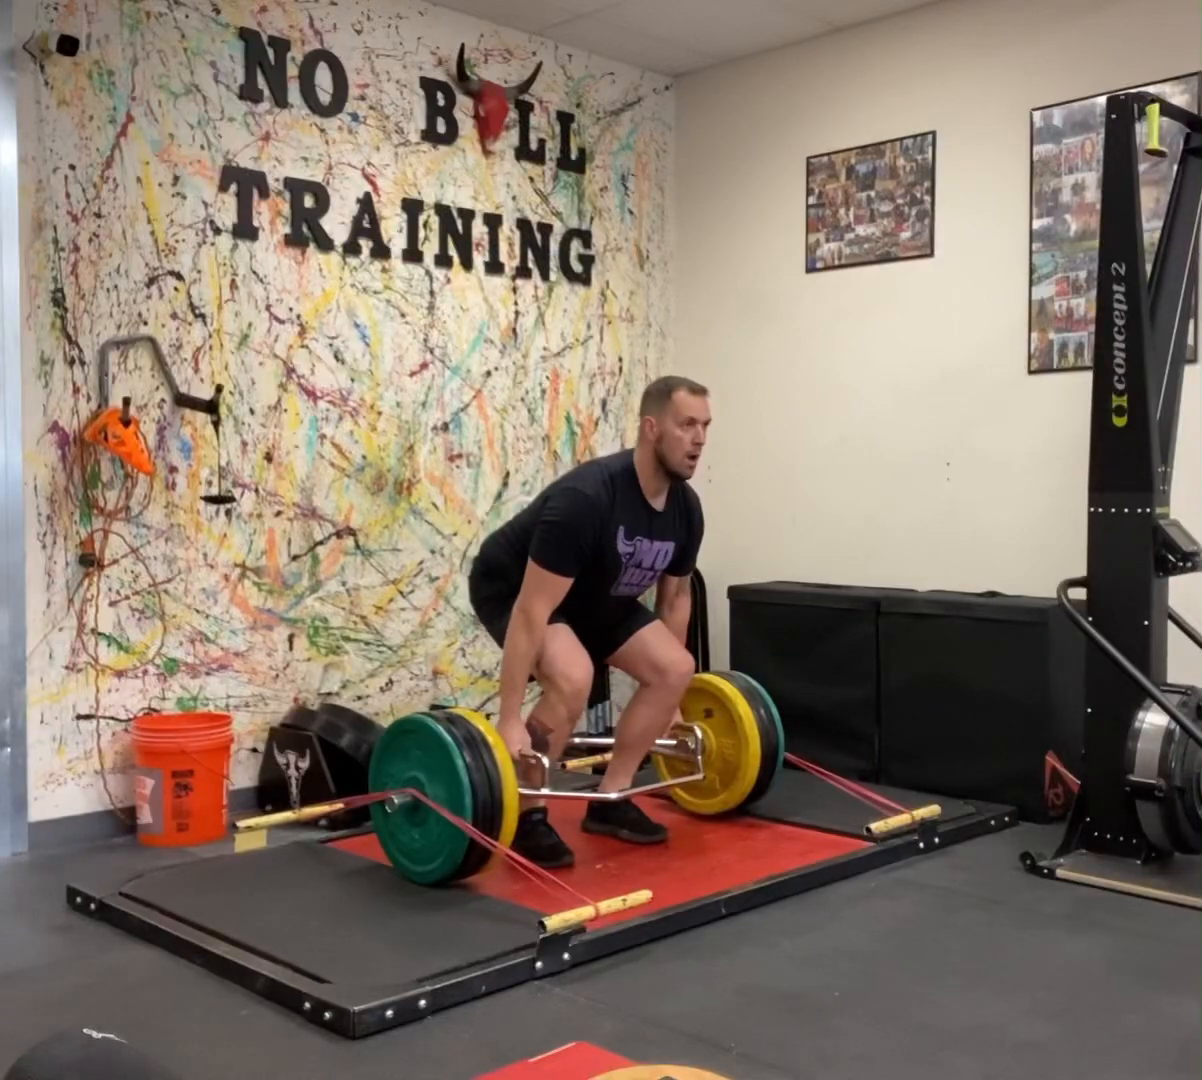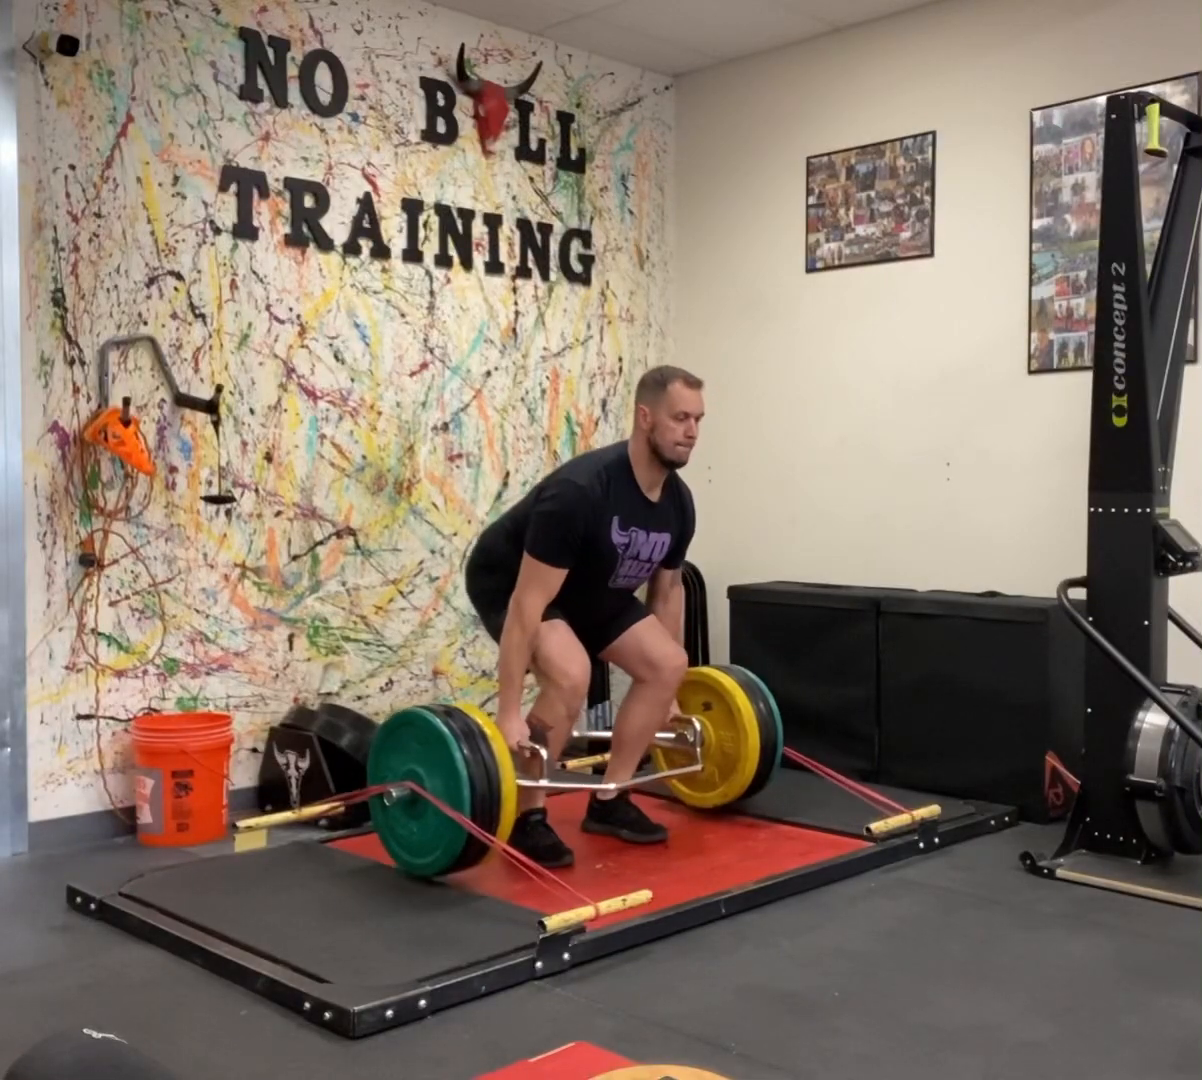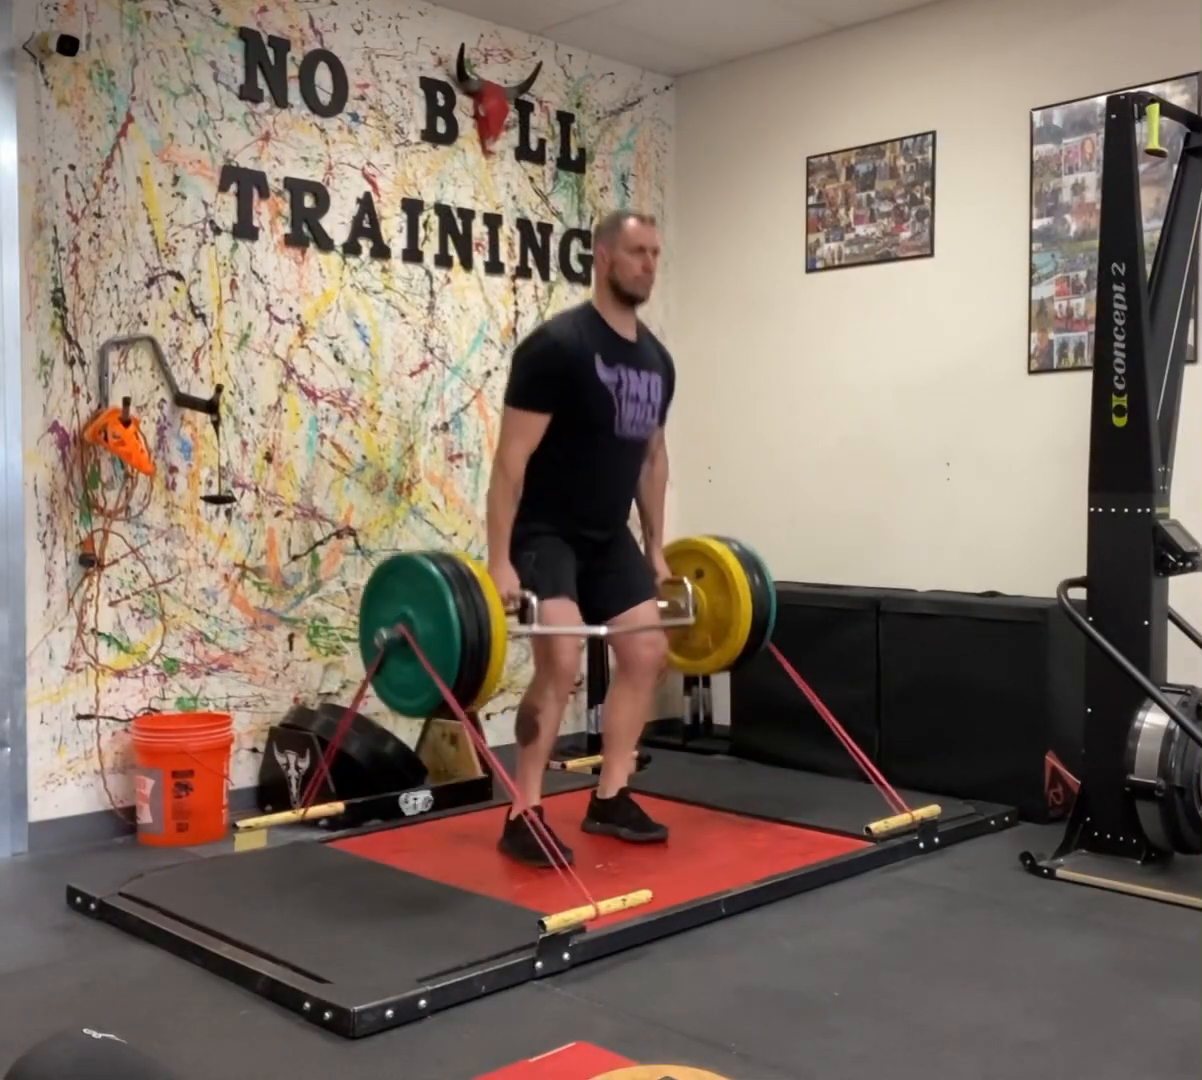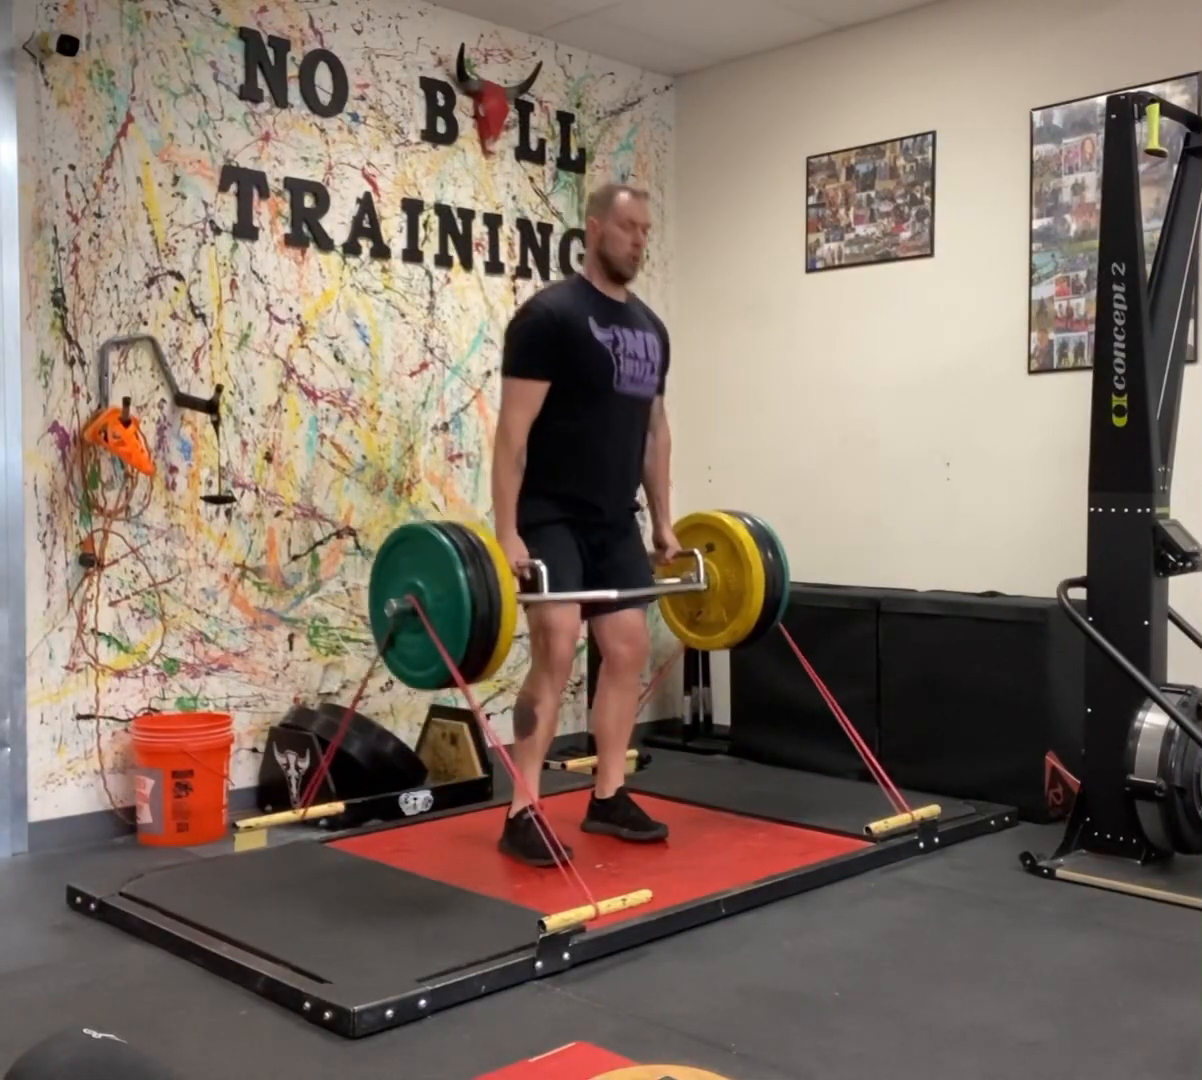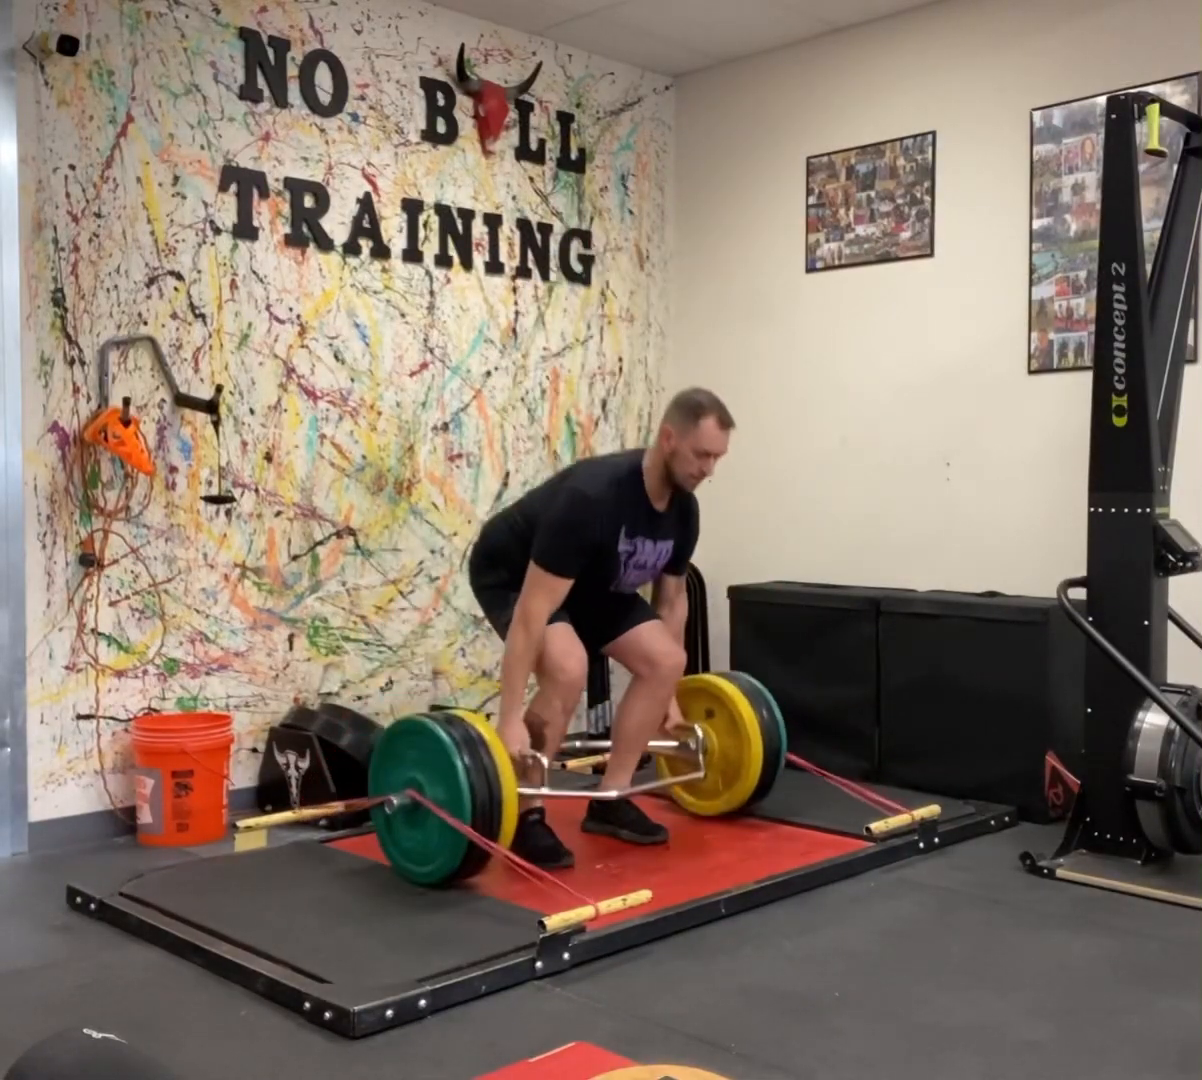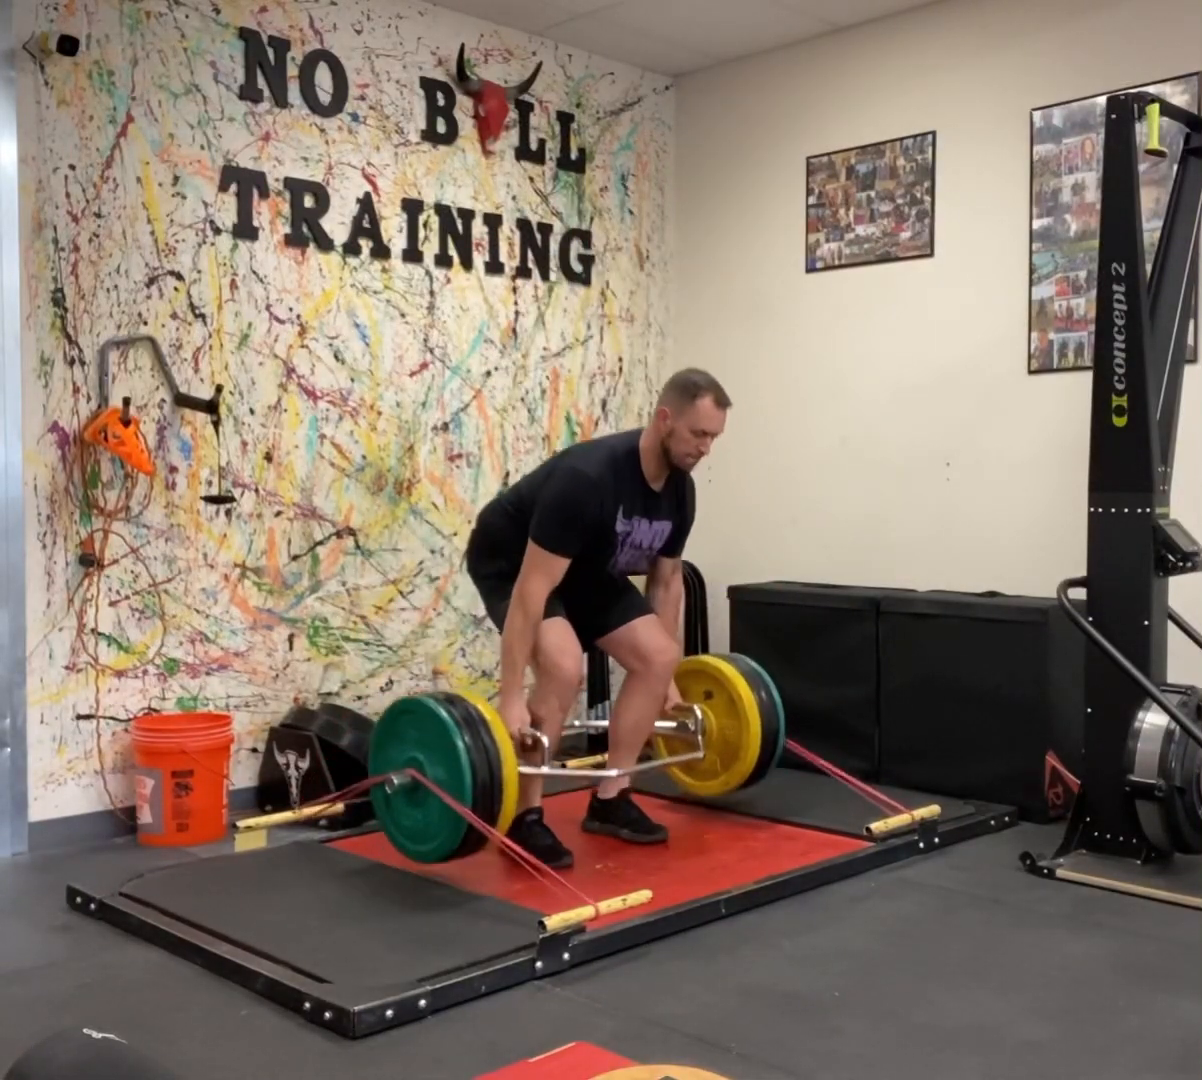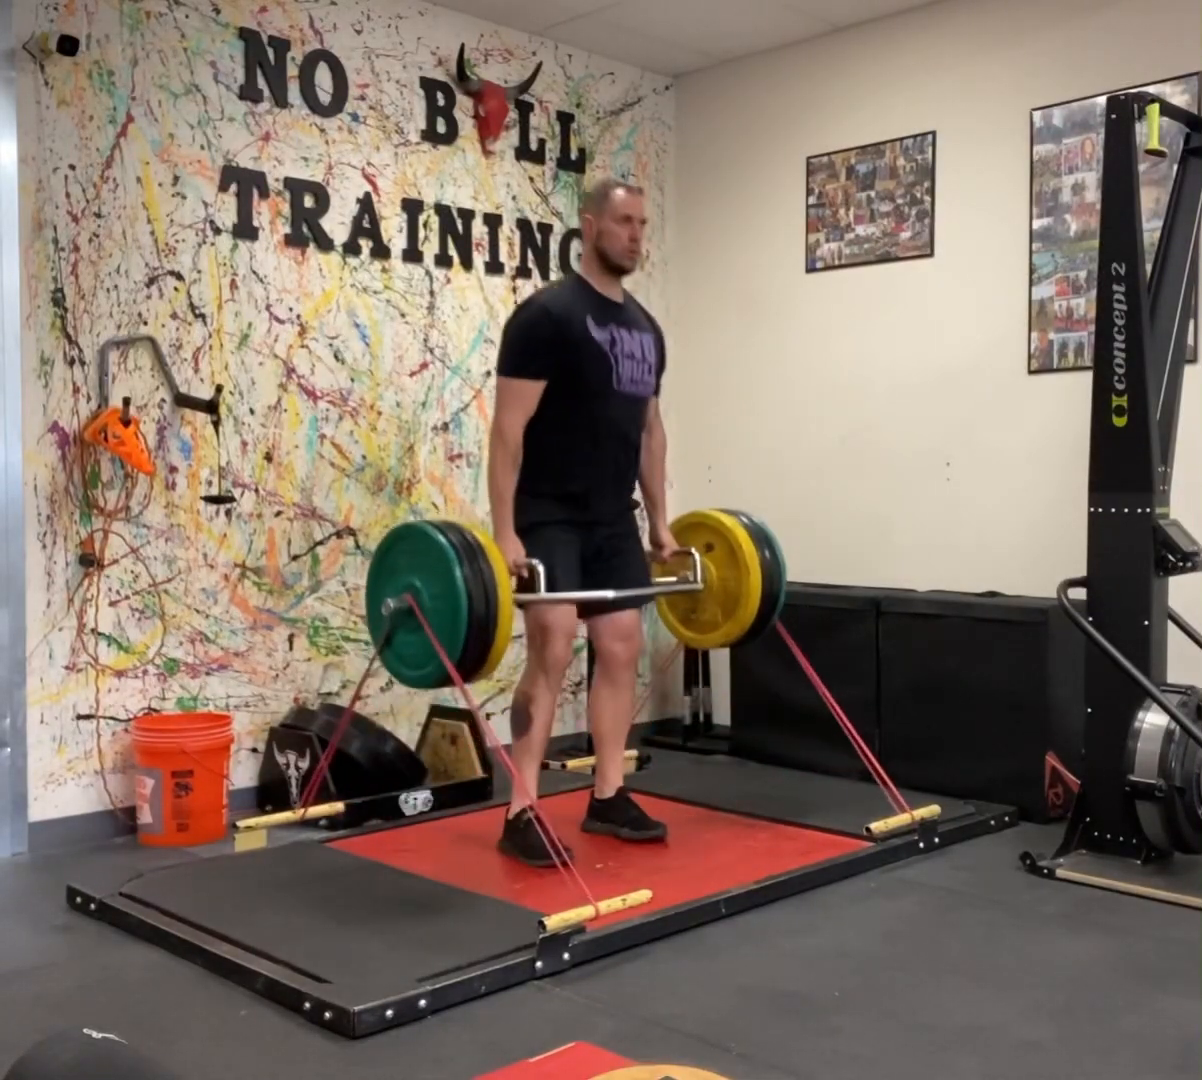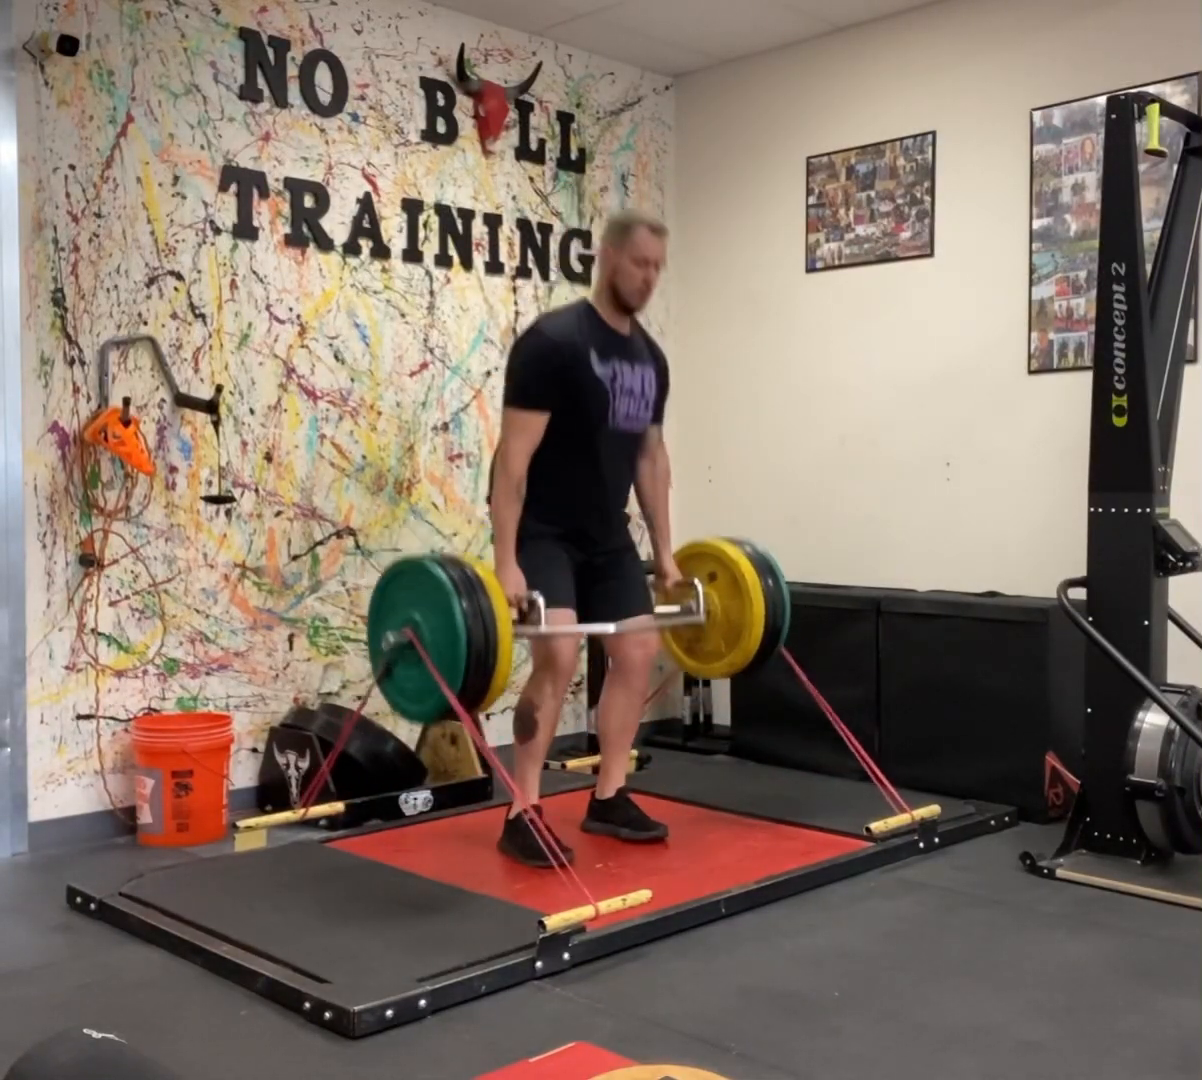
dt=0.5s
person 1, frame 1
left shoulder: (685, 508)
right shoulder: (586, 499)
left elbow: (675, 598)
right elbow: (531, 611)
left wrist: (672, 704)
right wrist: (509, 722)
right hip: (510, 588)
left knee: (675, 670)
right knee: (573, 679)
left ankle: (608, 802)
right ankle: (527, 817)
person 1, frame 2
left shoulder: (678, 502)
right shoulder: (580, 492)
left elbow: (667, 591)
right elbow: (527, 606)
left wrist: (669, 698)
right wrist: (509, 714)
right hip: (507, 582)
left knee: (668, 664)
right knee: (571, 675)
left ankle: (609, 800)
right ankle: (526, 818)
person 1, frame 3
left shoulder: (656, 358)
right shoulder: (557, 345)
left elbow: (653, 456)
right elbow: (511, 457)
left wrist: (656, 549)
right wrist: (499, 565)
left hip: (609, 536)
right hip: (542, 531)
left knee: (647, 653)
right knee: (561, 661)
left ankle: (610, 799)
right ankle: (523, 816)
person 1, frame 4
left shoulder: (650, 327)
right shoulder: (550, 314)
left elbow: (655, 428)
right elbow: (512, 429)
left wrist: (663, 521)
right wrist: (508, 533)
left hip: (614, 521)
right hip: (550, 517)
left knee: (627, 652)
right knee: (556, 652)
left ankle: (608, 797)
right ankle: (521, 814)
person 1, frame 5
left shoulder: (683, 511)
right shoulder: (591, 498)
left elbow: (672, 599)
right elbow: (533, 612)
left wrist: (671, 700)
right wrist: (509, 719)
right hip: (509, 574)
left knee: (665, 661)
right knee: (569, 670)
left ankle: (609, 801)
right ankle: (525, 816)
person 1, frame 6
left shoulder: (679, 492)
right shoulder: (587, 479)
left elbow: (666, 581)
right elbow: (531, 591)
left wrist: (671, 679)
right wrist: (511, 700)
left hip: (591, 572)
right hip: (509, 561)
left knee: (659, 657)
right knee: (563, 667)
left ankle: (610, 798)
right ankle: (524, 817)
person 1, frame 7
left shoulder: (646, 327)
right shoulder: (547, 313)
left elbow: (650, 428)
right elbow: (509, 427)
left wrist: (659, 520)
right wrist: (504, 533)
left hip: (613, 515)
right hip: (549, 515)
left knee: (621, 651)
right knee: (552, 653)
left ankle: (608, 798)
right ankle: (521, 814)
person 1, frame 8
left shoulder: (649, 355)
right shoulder: (552, 342)
left elbow: (651, 457)
right elbow: (514, 456)
left wrist: (664, 550)
right wrist: (506, 562)
left hip: (606, 531)
right hip: (543, 529)
left knee: (638, 654)
right knee: (559, 658)
left ankle: (608, 798)
right ankle: (522, 815)
